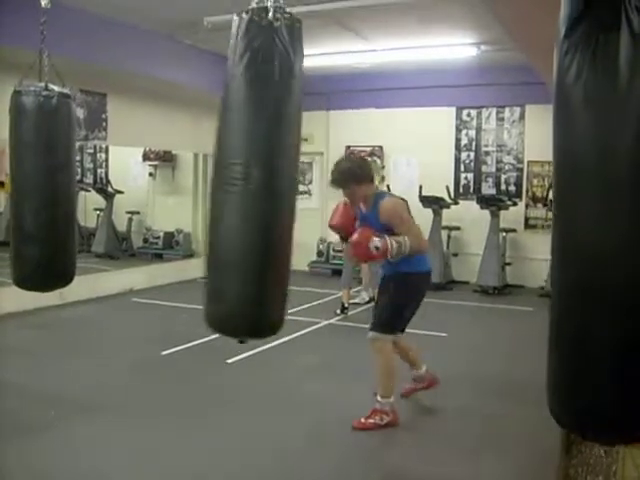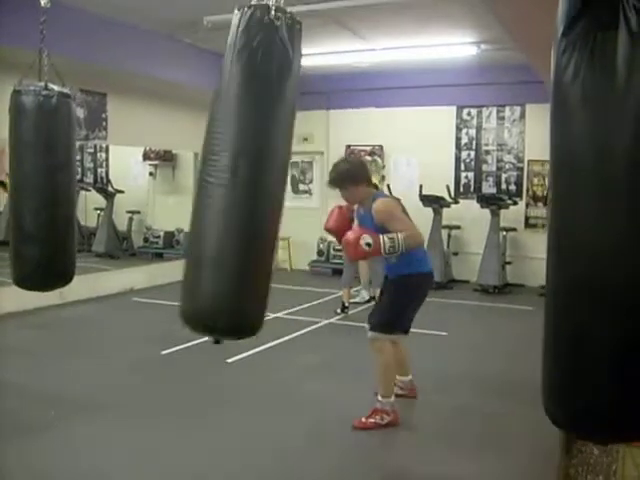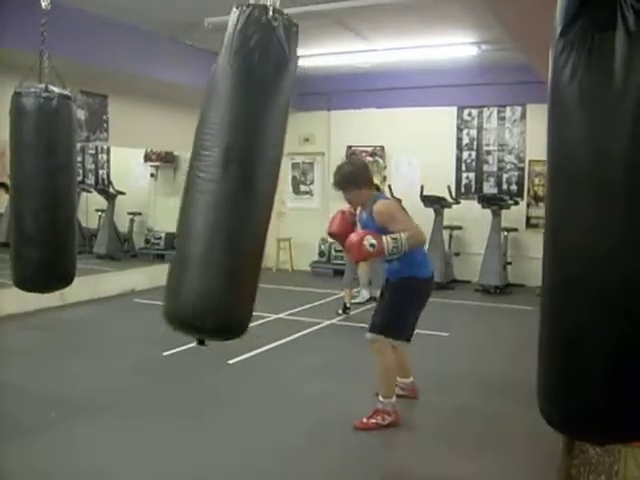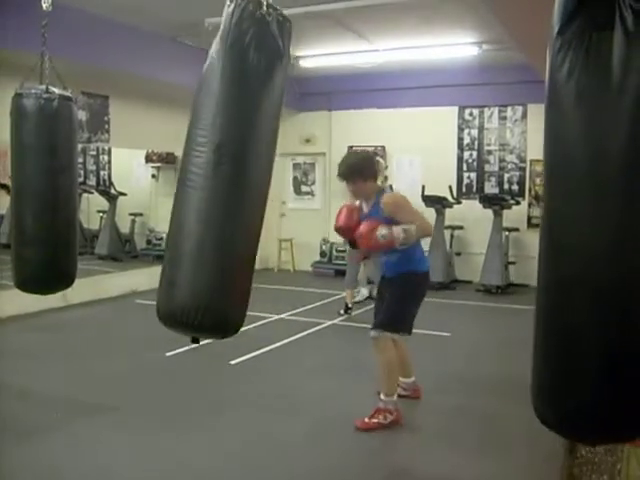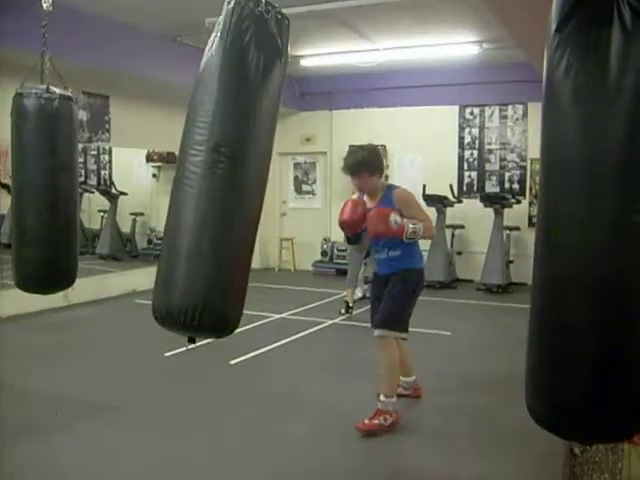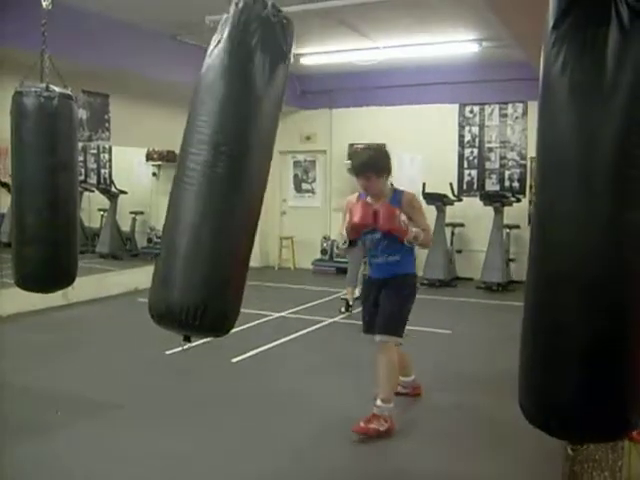
dt=0.1s
person 1, frame 1
left shoulder: (389, 205)
right shoulder: (361, 206)
left elbow: (420, 242)
right elbow: (364, 240)
left wrist: (383, 246)
right wrist: (349, 231)
left hip: (413, 275)
right hip: (393, 274)
left knee: (379, 335)
right knee: (391, 332)
left ankle: (385, 410)
right ankle: (422, 374)
person 1, frame 2
left shoulder: (383, 206)
right shoulder: (362, 209)
left elbow: (416, 238)
right elbow: (360, 241)
left wrist: (376, 244)
right wrist: (346, 233)
left hip: (414, 276)
right hip: (396, 275)
left knee: (379, 336)
right knee: (387, 332)
left ankle: (386, 410)
right ankle: (405, 383)
person 1, frame 3
left shoulder: (384, 208)
right shoulder: (363, 213)
left elbow: (418, 236)
right elbow: (365, 247)
left wrist: (378, 246)
right wrist: (349, 240)
left hip: (415, 280)
right hip: (396, 278)
left knee: (378, 337)
right knee: (388, 336)
left ankle: (387, 410)
right ankle: (406, 384)
person 1, frame 4
left shoulder: (391, 200)
right shoulder: (365, 206)
left elbow: (426, 228)
right elbow: (368, 242)
left wrist: (388, 236)
right wrist: (352, 232)
left hip: (412, 275)
right hip: (391, 274)
left knee: (381, 334)
right knee: (389, 333)
left ankle: (388, 409)
right ankle: (408, 384)
person 1, frame 5
left shoulder: (400, 197)
right shoulder: (357, 201)
left elbow: (429, 230)
left wrist: (398, 226)
right wrist: (348, 227)
left hip: (407, 273)
right hip: (381, 272)
left knee: (385, 334)
right knee: (390, 334)
left ankle: (387, 411)
right ankle: (408, 383)
person 1, frame 6
left shoulder: (406, 200)
right shoulder: (357, 202)
left elbow: (427, 239)
left wrist: (405, 229)
right wrist: (352, 231)
left hip: (401, 278)
right hip: (374, 277)
left knee: (385, 339)
right knee: (384, 337)
left ankle: (383, 416)
right ankle: (408, 383)
